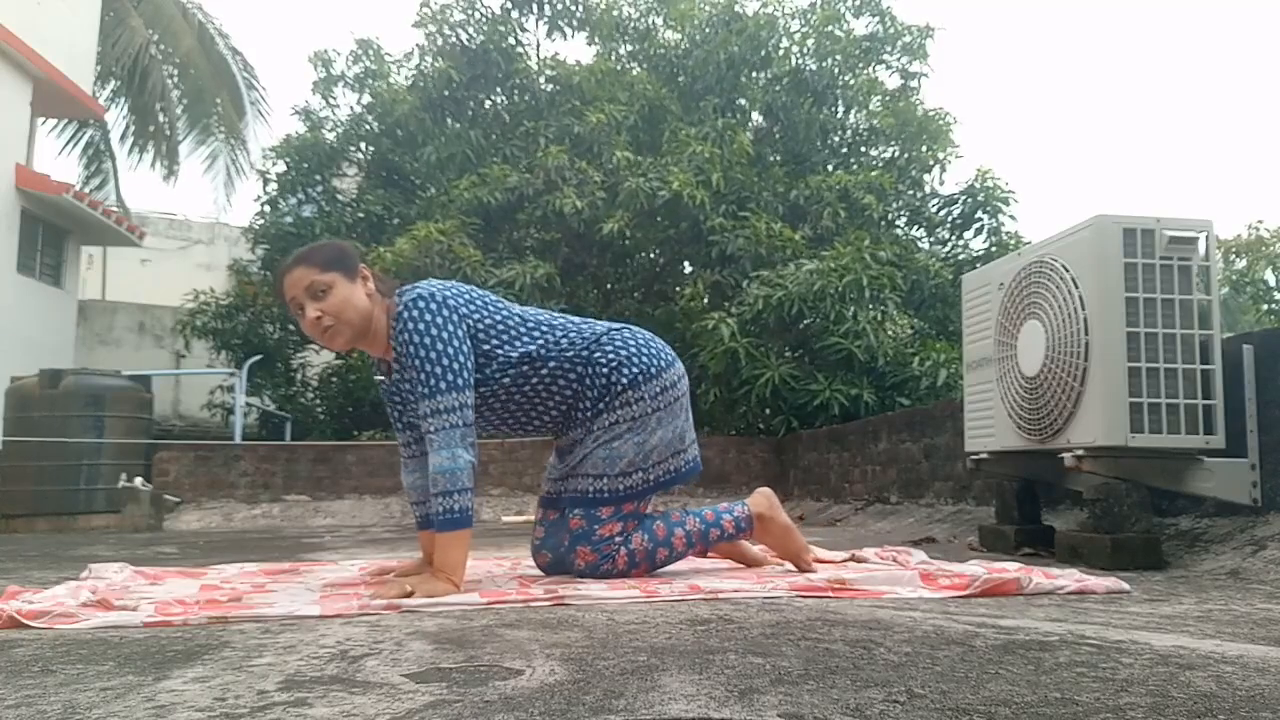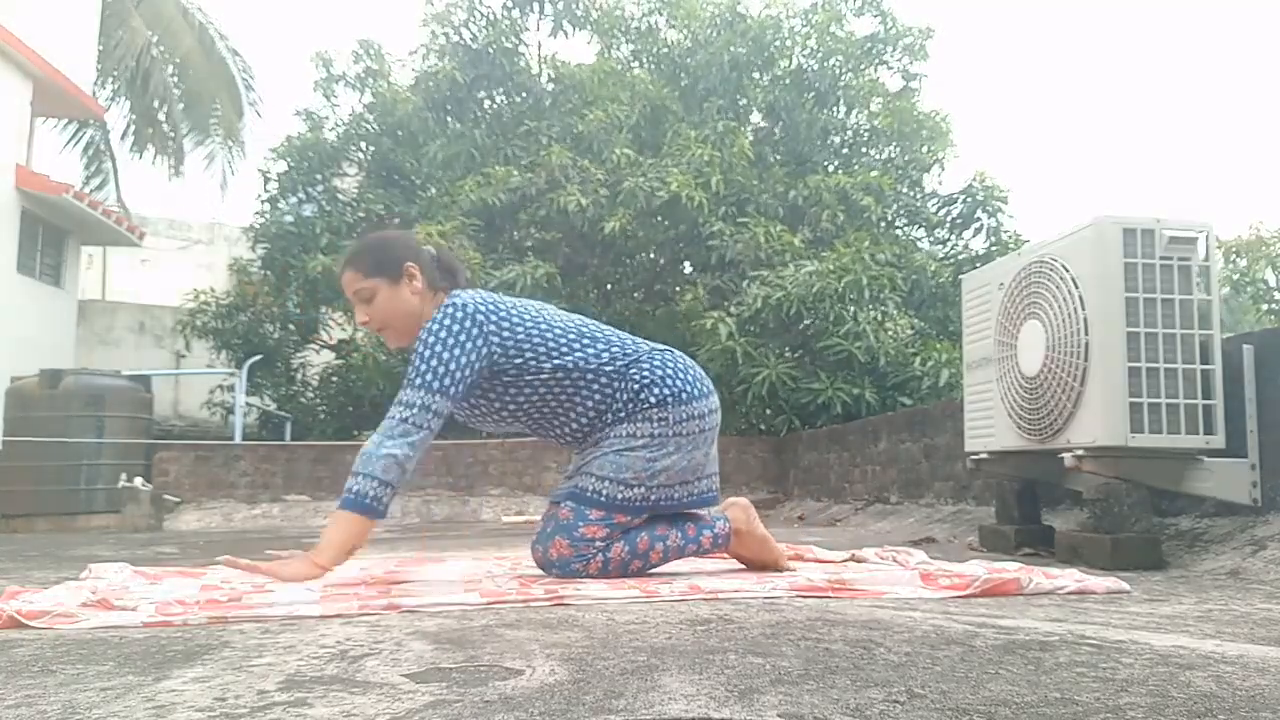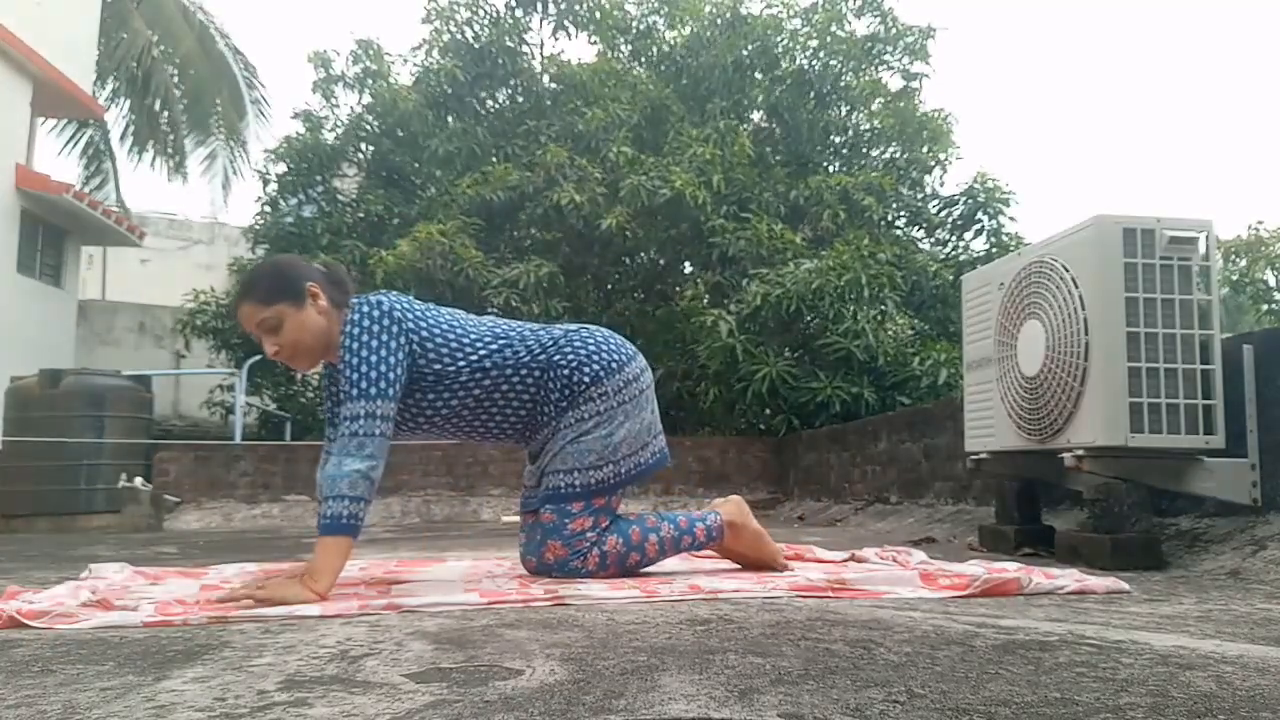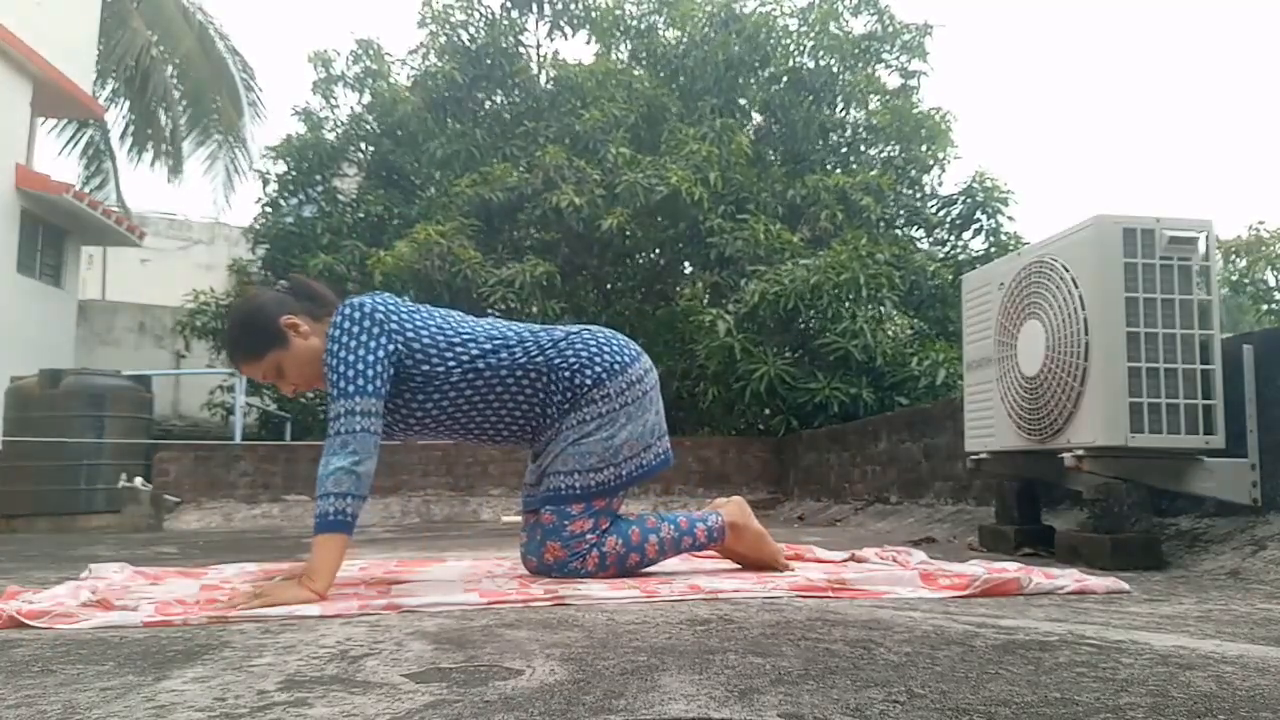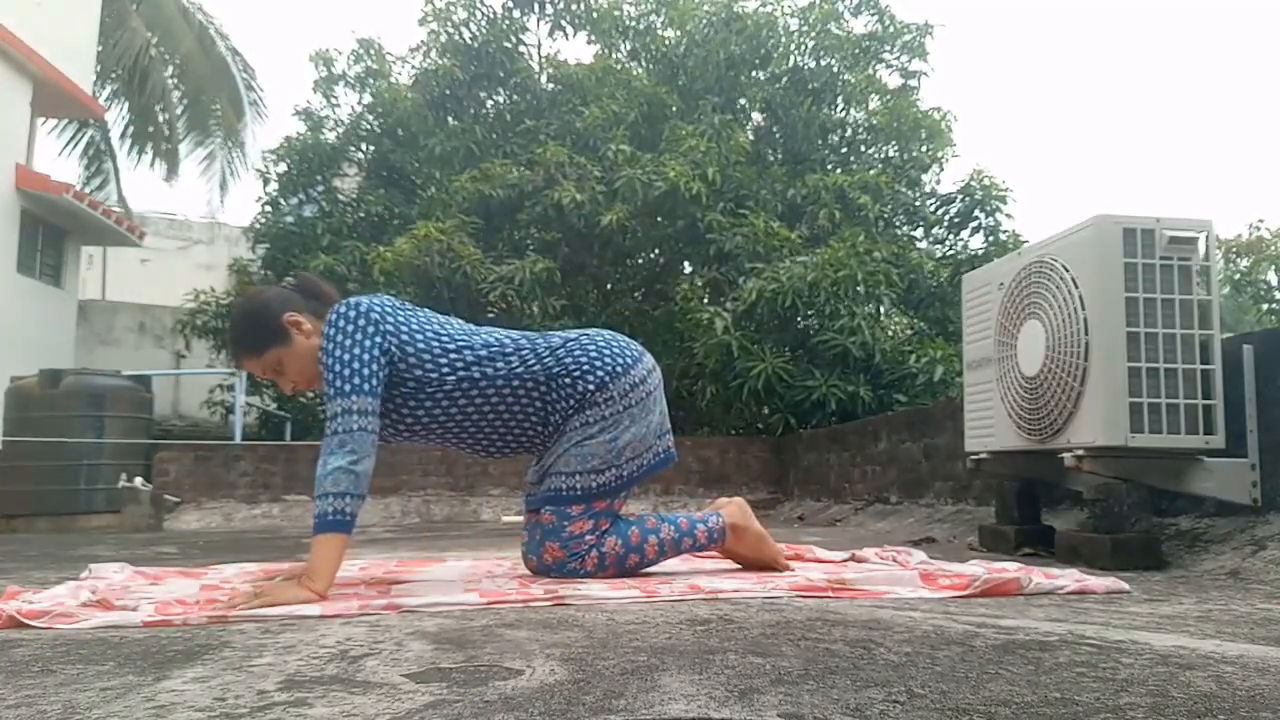
dt=1s
person 1, frame 1
left shoulder: (422, 309)
right shoulder: (390, 363)
left elbow: (450, 439)
right elbow: (418, 454)
left wrist: (447, 575)
right wrist: (430, 558)
left hip: (633, 380)
right hip: (599, 404)
left knee: (592, 555)
right knee: (552, 552)
left ankle: (749, 515)
right ankle: (710, 530)
person 1, frame 2
left shoulder: (458, 317)
right shoulder: (444, 339)
left elbow: (402, 436)
right elbow: (403, 438)
left wrist: (319, 560)
right wrist: (334, 547)
left hip: (665, 402)
right hip: (632, 415)
left knee: (563, 553)
right knee: (562, 544)
left ankle: (725, 530)
right ankle: (717, 520)
person 1, frame 3
left shoulder: (370, 318)
right shoulder: (340, 371)
left elbow: (361, 451)
right elbow: (338, 462)
left wrist: (316, 583)
right wrist: (314, 567)
left hip: (598, 378)
right hip: (565, 407)
left knee: (559, 555)
right knee: (544, 552)
left ankle: (720, 526)
right ankle: (711, 521)
person 1, frame 4
left shoulder: (356, 321)
right shoulder: (355, 359)
left elbow: (351, 450)
right elbow: (349, 453)
left wrist: (314, 582)
right wrist: (314, 564)
left hip: (602, 377)
right hip: (577, 399)
left knee: (560, 555)
right knee: (544, 553)
left ankle: (723, 525)
right ankle: (711, 520)
person 1, frame 5
left shoulder: (352, 321)
right shoulder: (363, 345)
left elbow: (348, 450)
right elbow: (349, 452)
left wrist: (315, 583)
right wrist: (315, 563)
left hip: (605, 380)
right hip: (586, 396)
left knee: (560, 556)
right knee: (545, 552)
left ankle: (724, 527)
right ankle: (713, 520)
